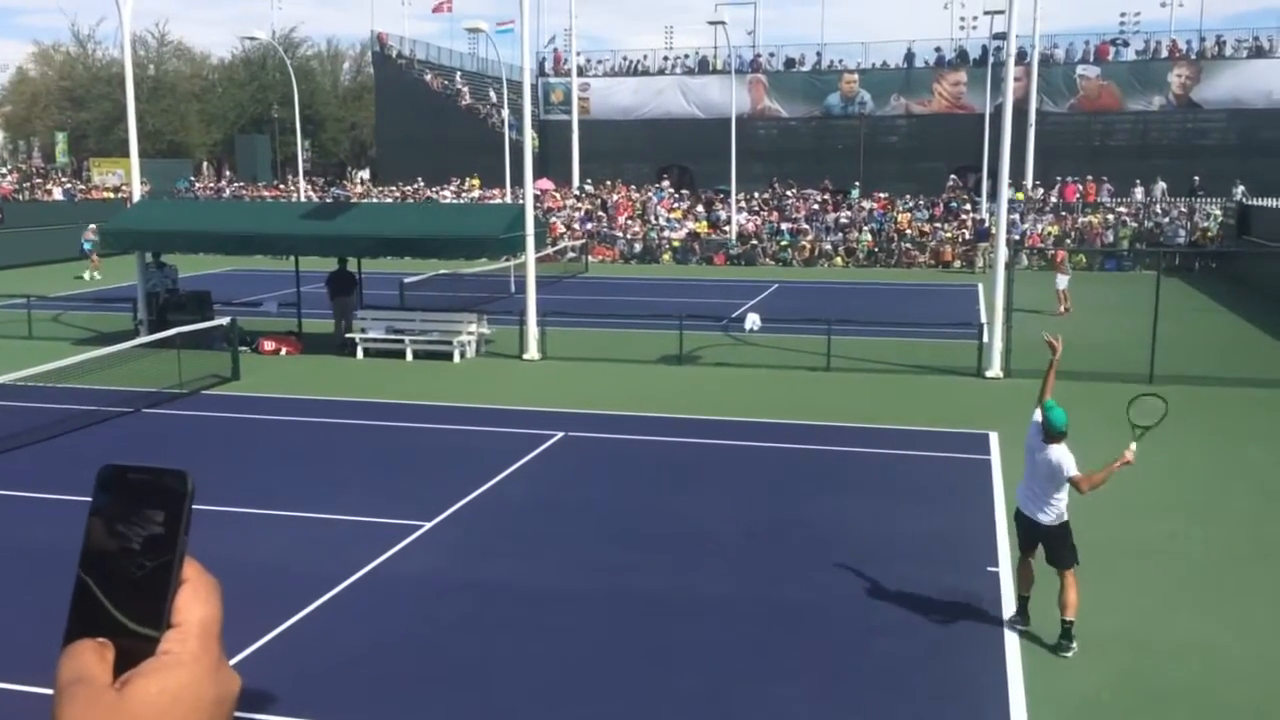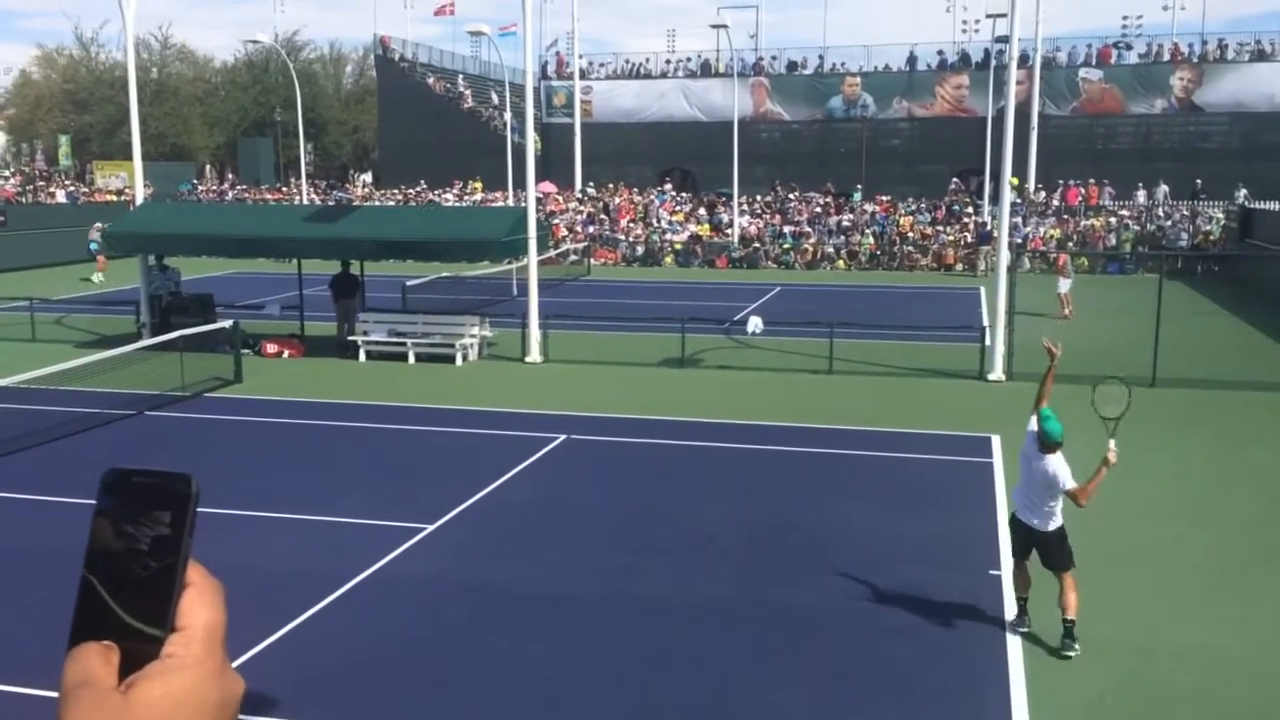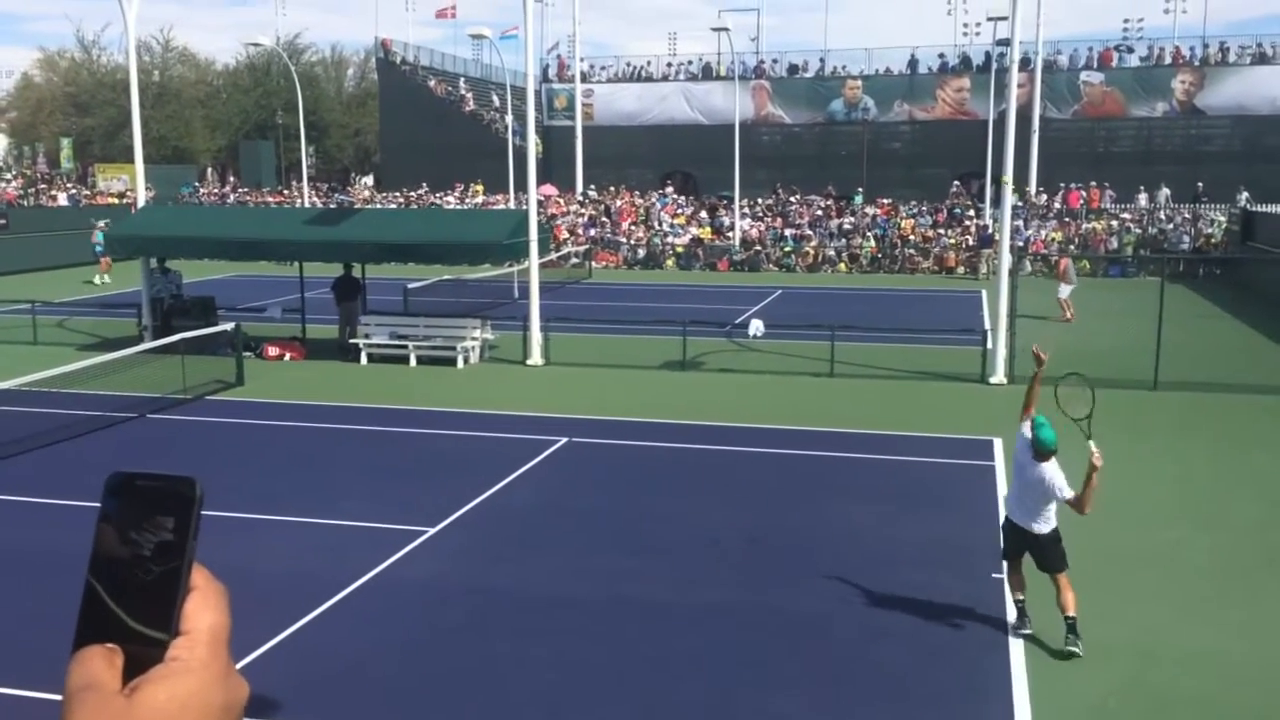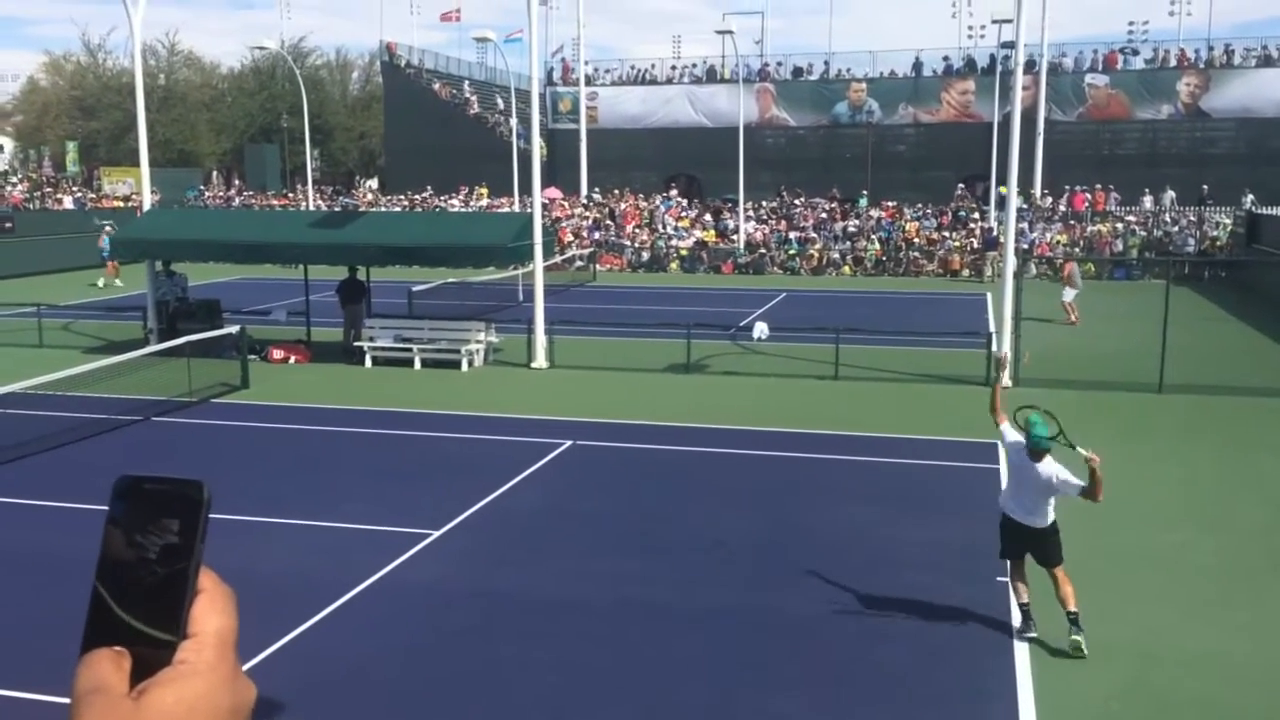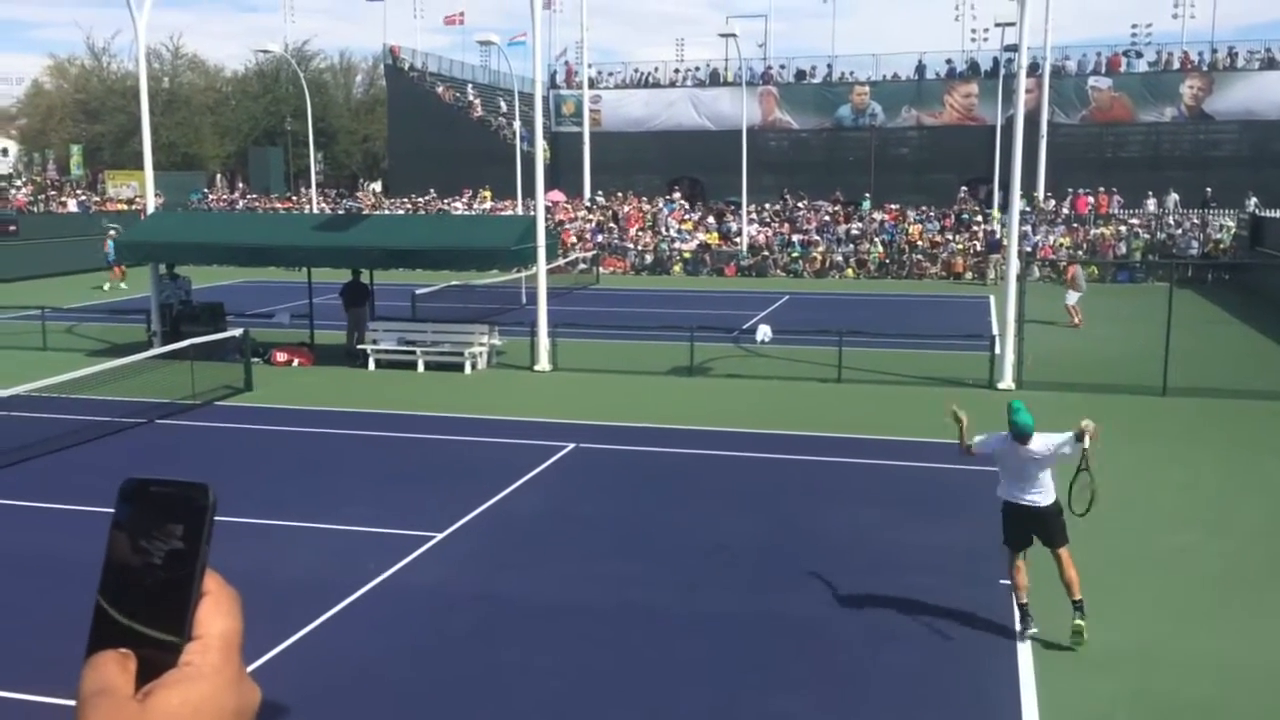
dt=0.1s
person 1, frame 1
left shoulder: (1034, 433)
right shoulder: (1060, 457)
left elbow: (1044, 396)
right elbow: (1083, 485)
left wrist: (1055, 358)
right wrist: (1119, 463)
left hip: (1024, 513)
right hip: (1052, 523)
left knee: (1025, 559)
right knee: (1067, 576)
left ankle: (1022, 613)
right ankle: (1067, 636)
person 1, frame 2
left shoulder: (1030, 441)
right shoulder: (1058, 468)
left elbow: (1040, 402)
right elbow: (1080, 499)
left wrist: (1052, 365)
right wrist: (1103, 467)
left hip: (1020, 520)
right hip: (1048, 529)
left knee: (1020, 563)
right knee: (1066, 579)
left ankle: (1022, 616)
right ankle: (1069, 636)
person 1, frame 3
left shoulder: (1022, 447)
right shoulder: (1052, 476)
left elbow: (1028, 409)
right elbow: (1082, 507)
left wrist: (1039, 370)
right wrist: (1093, 472)
left hip: (1013, 523)
right hip: (1042, 532)
left knee: (1014, 567)
right knee: (1061, 580)
left ankle: (1022, 617)
right ankle: (1072, 633)
person 1, frame 4
left shoulder: (1015, 447)
right shoulder: (1053, 475)
left elbow: (997, 414)
right elbow: (1093, 496)
left wrist: (1000, 376)
right wrist: (1095, 471)
left hip: (1011, 520)
right hip: (1040, 527)
left knee: (1016, 569)
right knee: (1058, 575)
left ankle: (1027, 621)
right ankle: (1074, 627)
person 1, frame 5
left shoulder: (997, 444)
right shoulder: (1046, 444)
left elbow: (966, 449)
right elbow: (1081, 436)
left wrist: (961, 426)
right wrist: (1086, 429)
left hip: (1014, 507)
right hip: (1045, 507)
left knee: (1016, 560)
right knee: (1063, 556)
left ankle: (1025, 618)
right ankle: (1078, 613)
